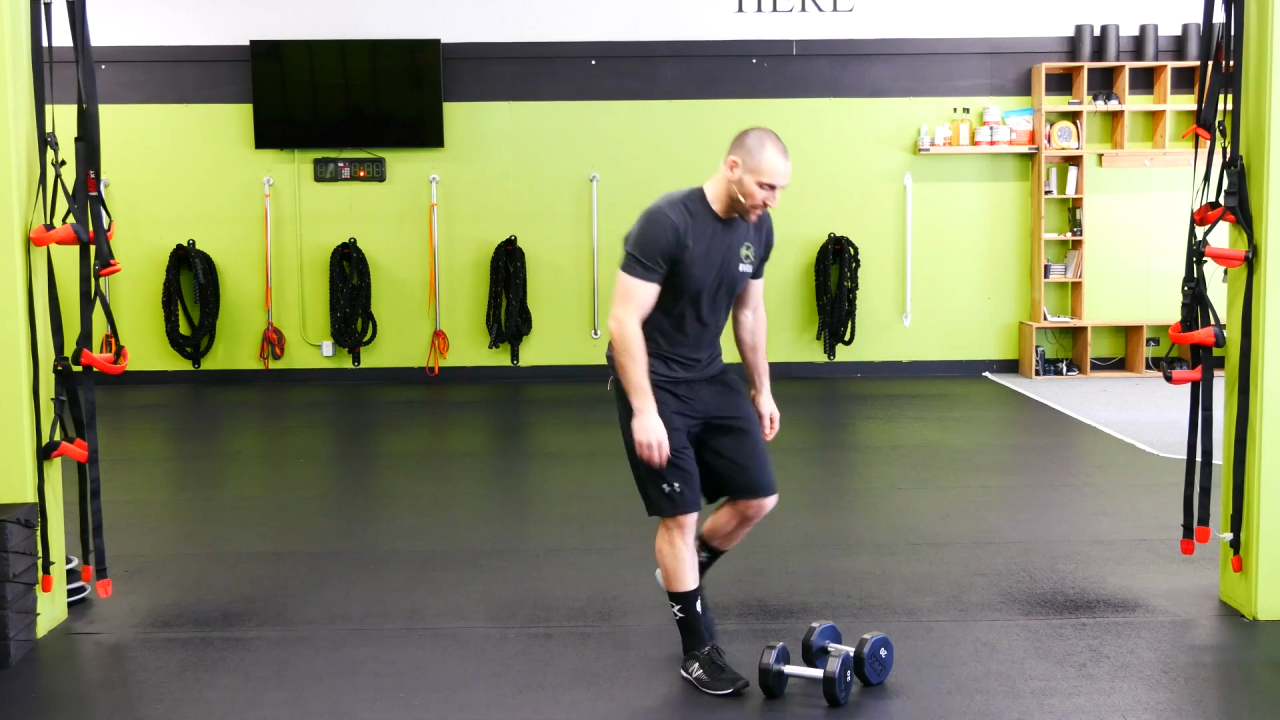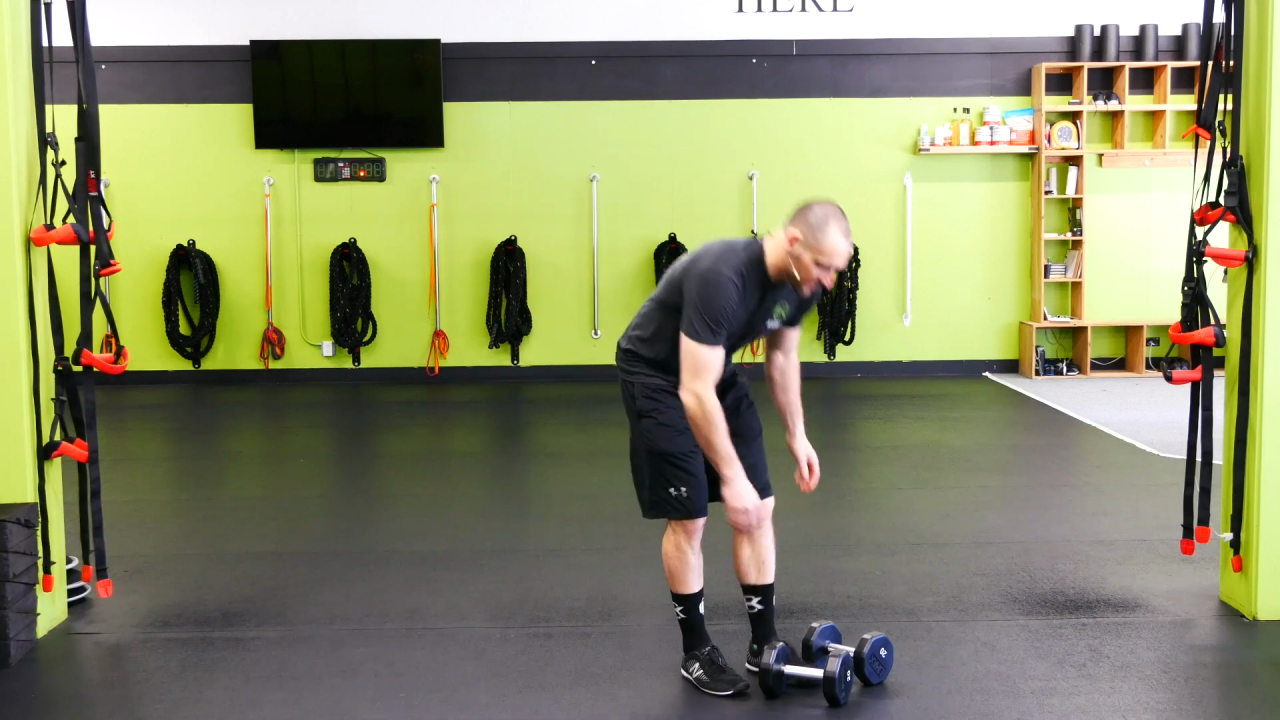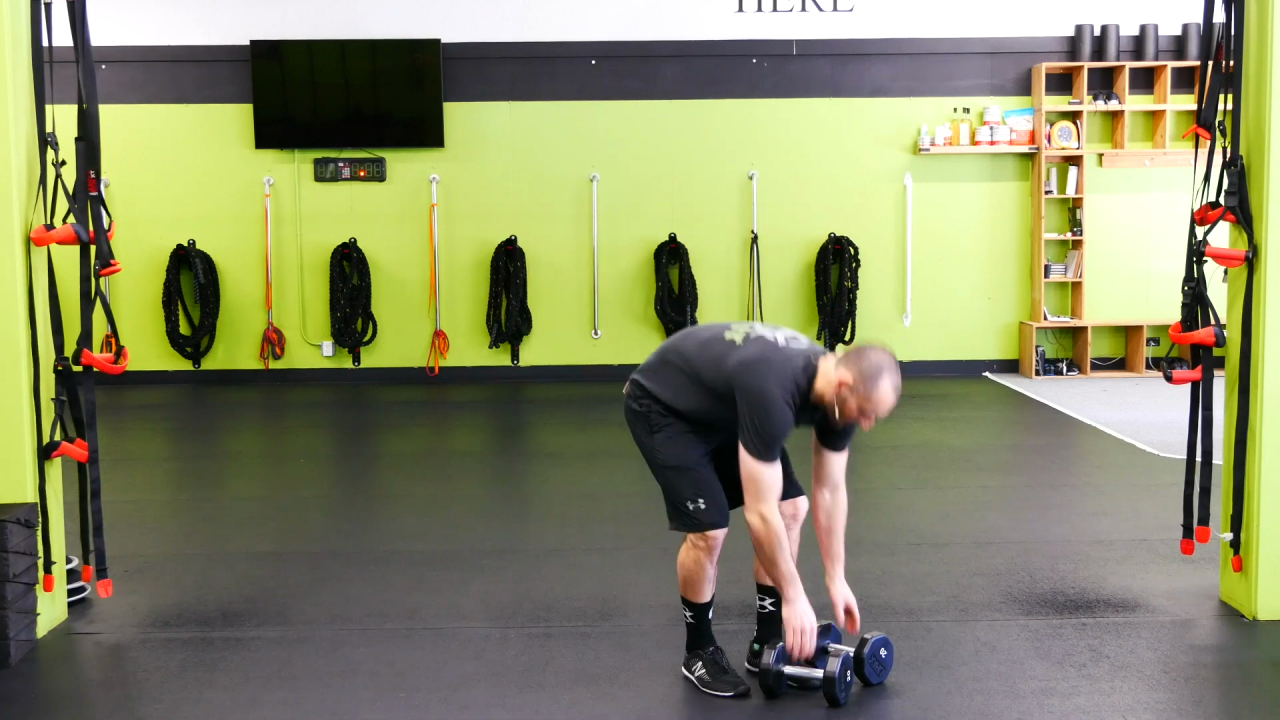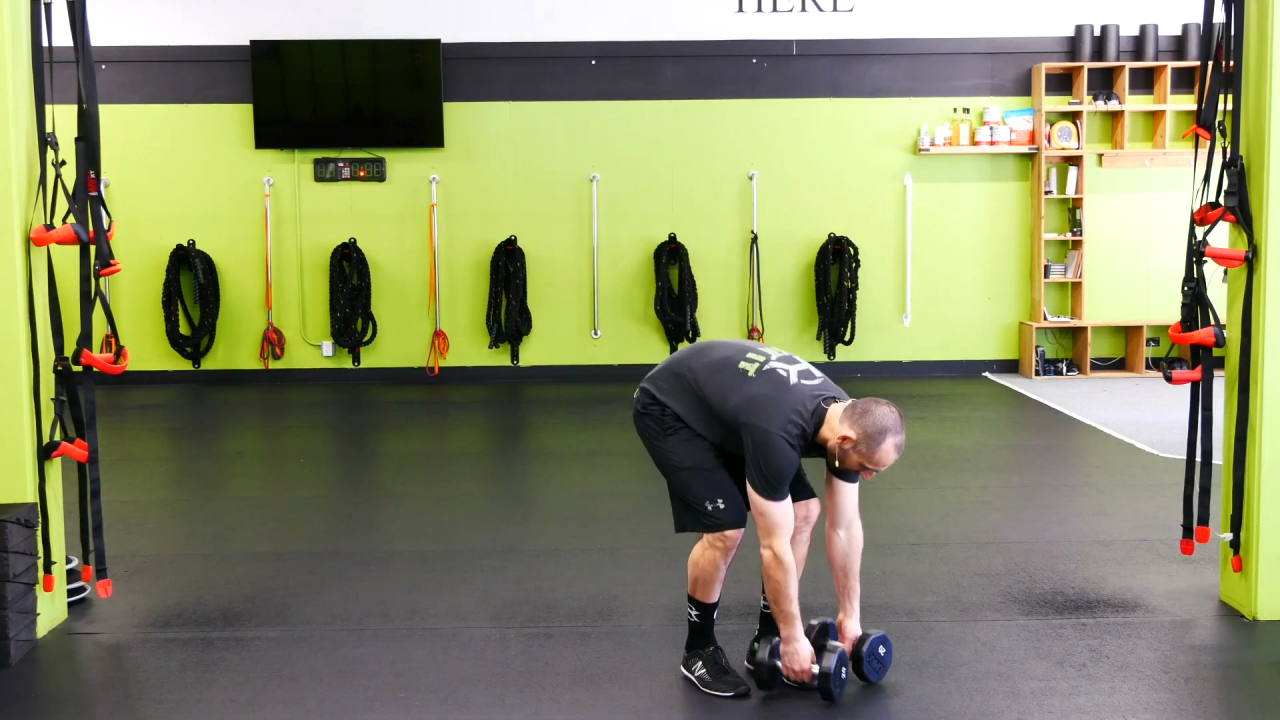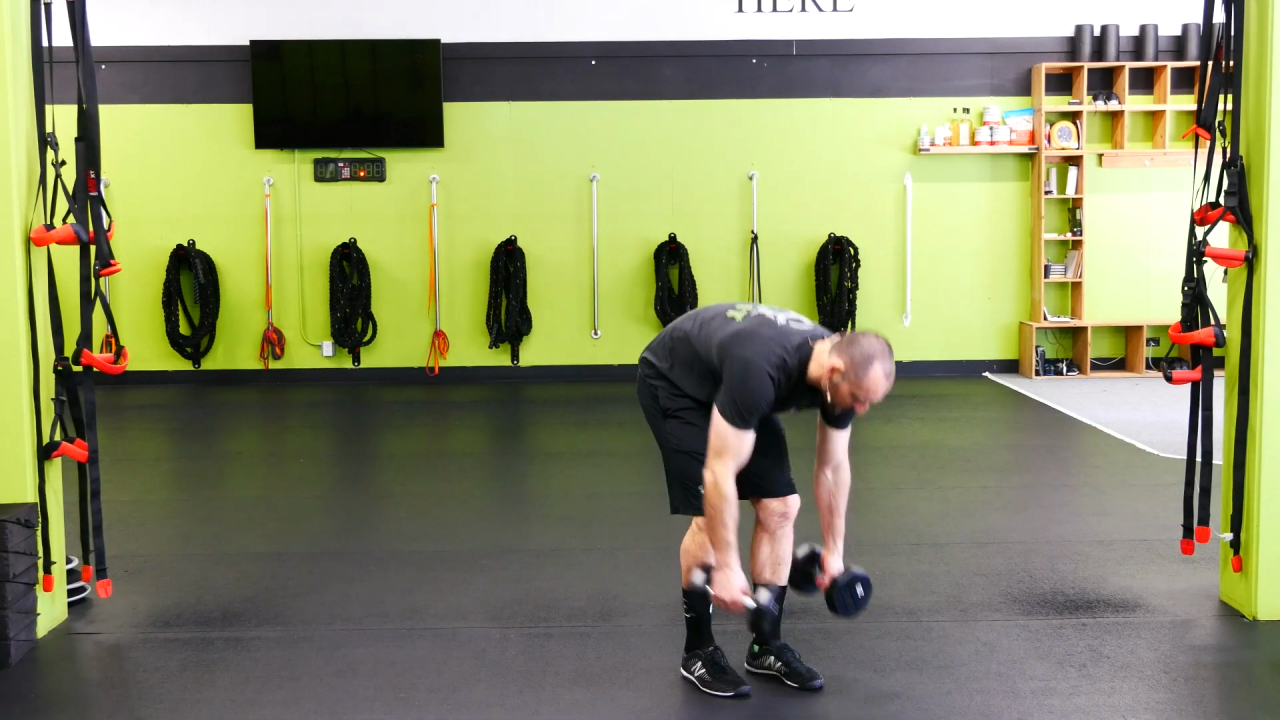
dt=0.3s
person 1, frame 1
left shoulder: (758, 229)
right shoulder: (666, 223)
left elbow: (749, 311)
right elbow: (626, 323)
left wrist: (763, 390)
right wrist: (643, 411)
left hip: (712, 378)
right hip: (655, 378)
left knee: (757, 496)
right knee: (679, 514)
left ankle: (682, 584)
right ankle: (695, 646)
person 1, frame 2
left shoulder: (801, 283)
right shoulder: (720, 276)
left elbow: (782, 356)
right elbow: (695, 391)
left wrist: (797, 436)
right wrist: (732, 479)
left hip: (719, 379)
right hip: (656, 375)
left knee: (759, 509)
right knee: (688, 516)
left ankle: (763, 638)
right ankle: (696, 650)
person 1, frame 3
left shoulder: (835, 393)
right shoulder: (771, 393)
left elbow: (830, 493)
right elbow: (761, 514)
left wrist: (837, 581)
right wrist: (795, 600)
left hip: (718, 403)
right hip: (660, 404)
left knee: (793, 506)
right knee: (709, 527)
left ankle: (767, 642)
right ankle: (699, 650)
person 1, frame 4
left shoulder: (848, 421)
right shoulder: (777, 434)
left elbow: (845, 528)
right elbow: (774, 547)
left wrist: (850, 616)
right wrist: (793, 638)
left hip: (720, 397)
right hip: (668, 408)
left knee: (804, 511)
right knee: (726, 528)
left ankle: (767, 640)
right ankle: (699, 651)
person 1, frame 5
left shoulder: (837, 371)
right shoulder: (759, 370)
left elbow: (834, 468)
right elbow: (721, 473)
left wrist: (833, 549)
right wrist: (726, 568)
right hip: (675, 384)
left knee: (782, 508)
right knee: (710, 515)
left ankle: (767, 645)
right ankle: (698, 649)
